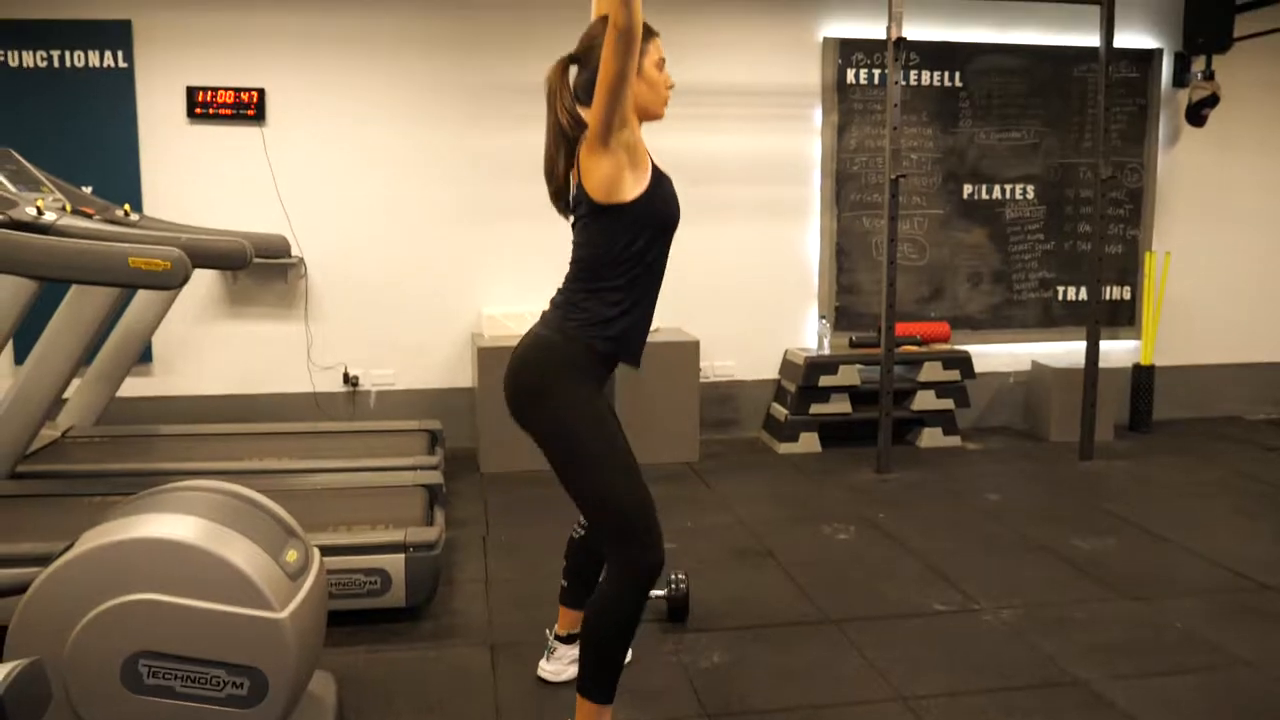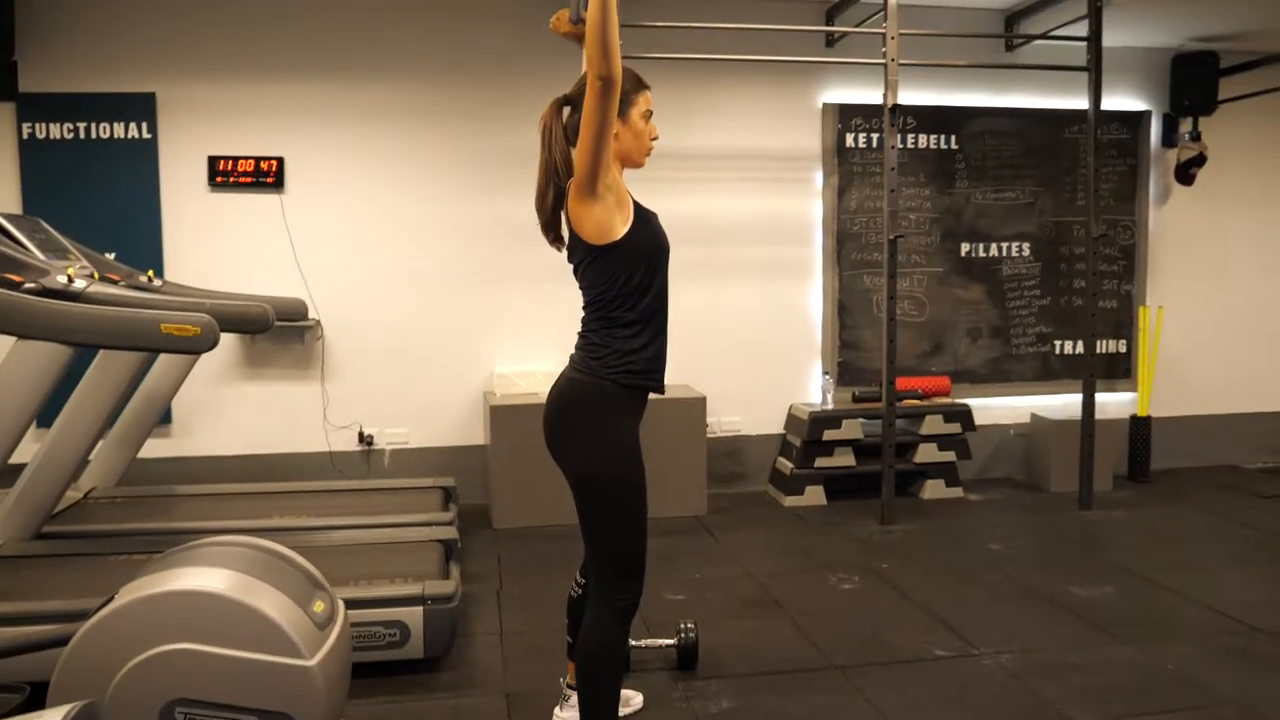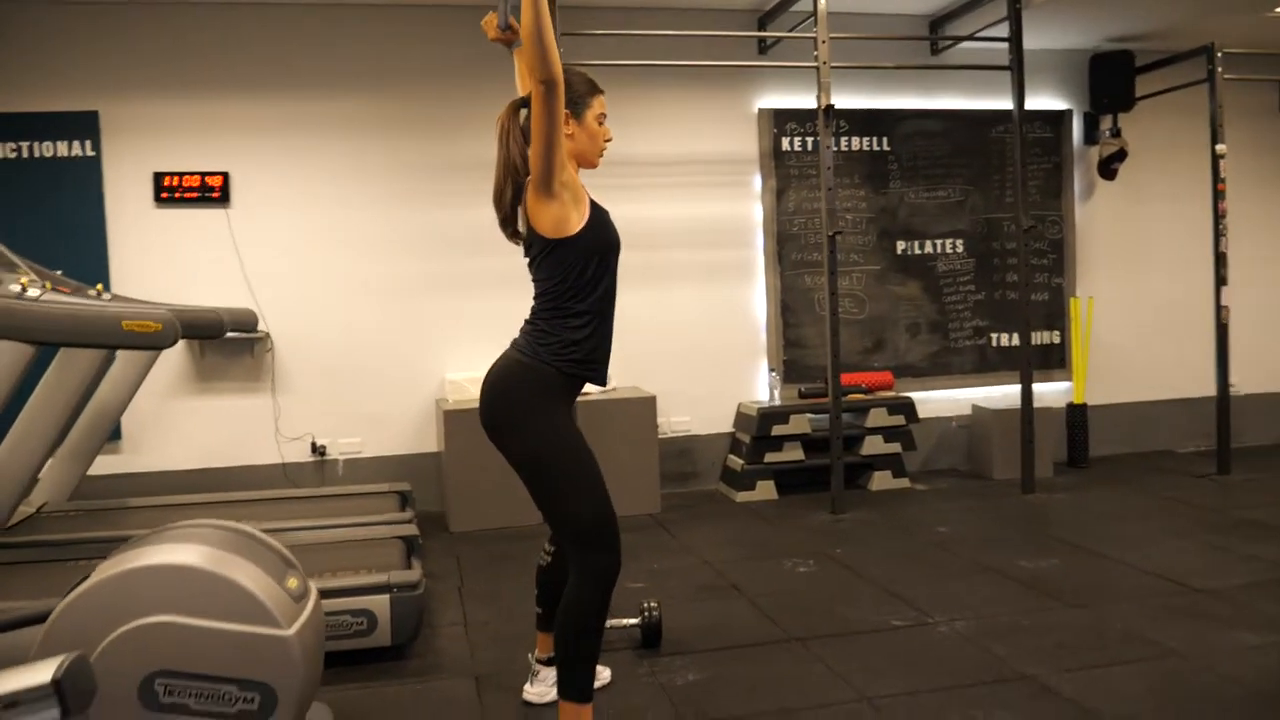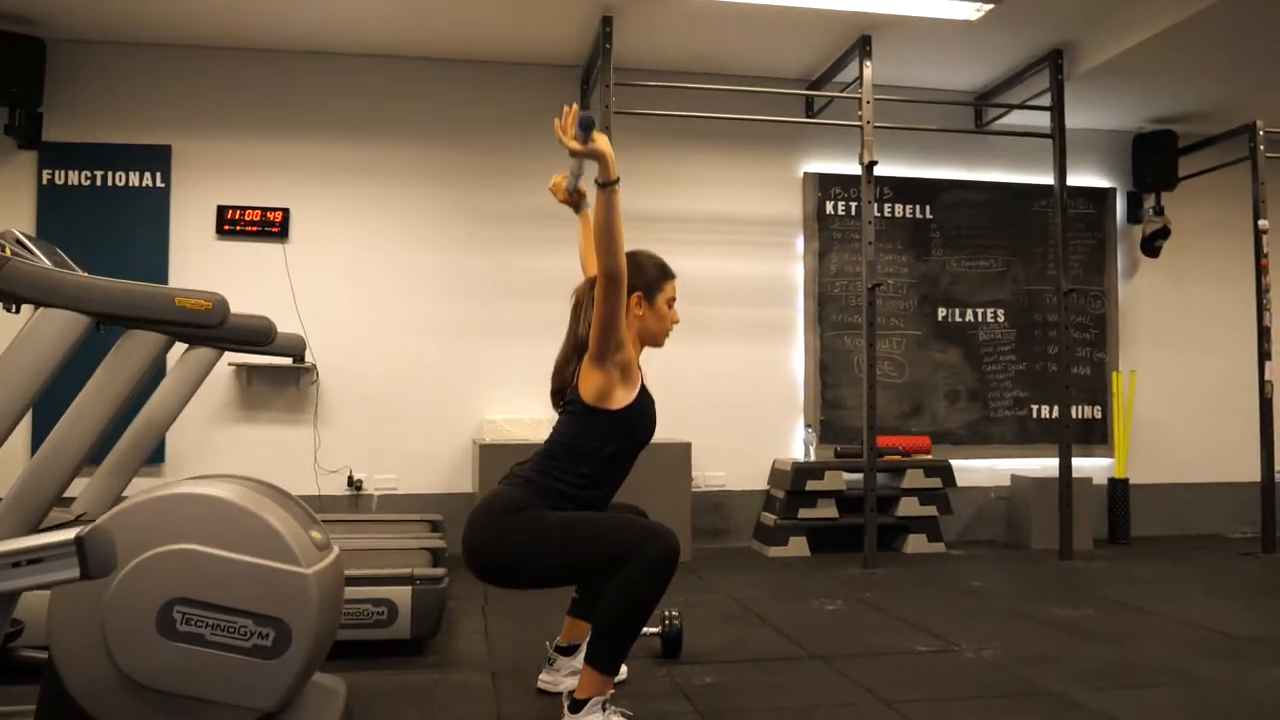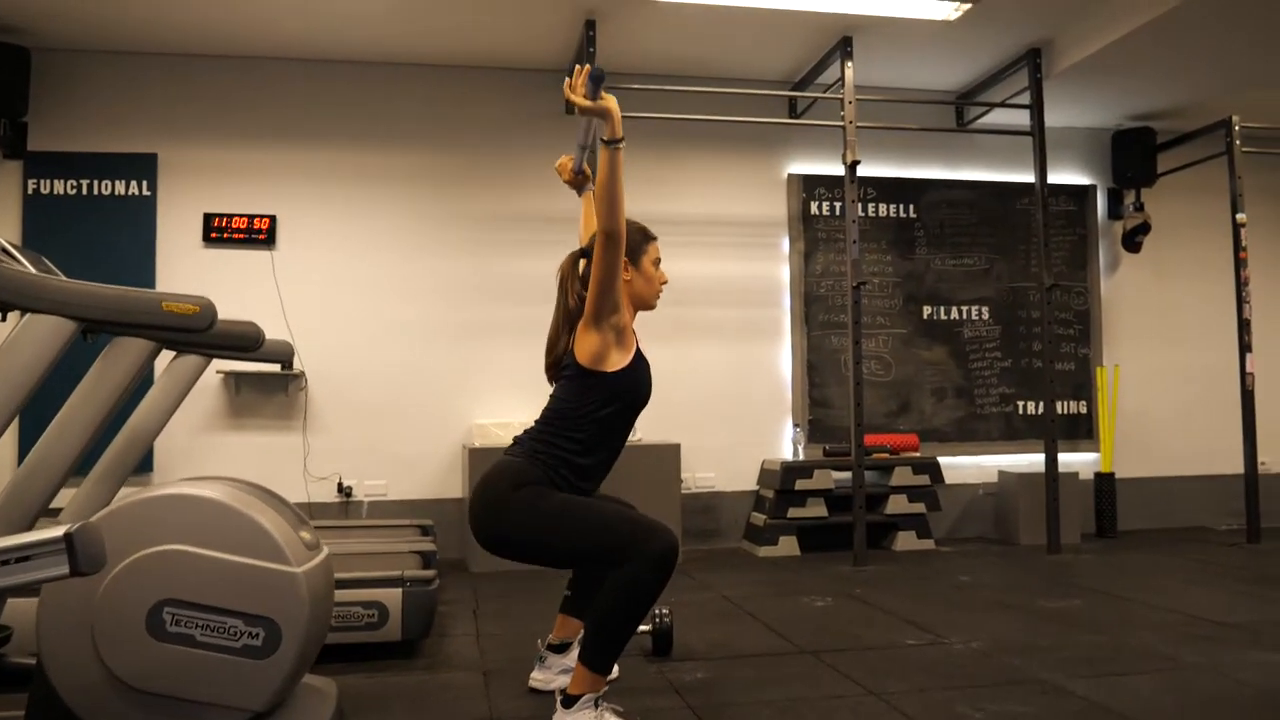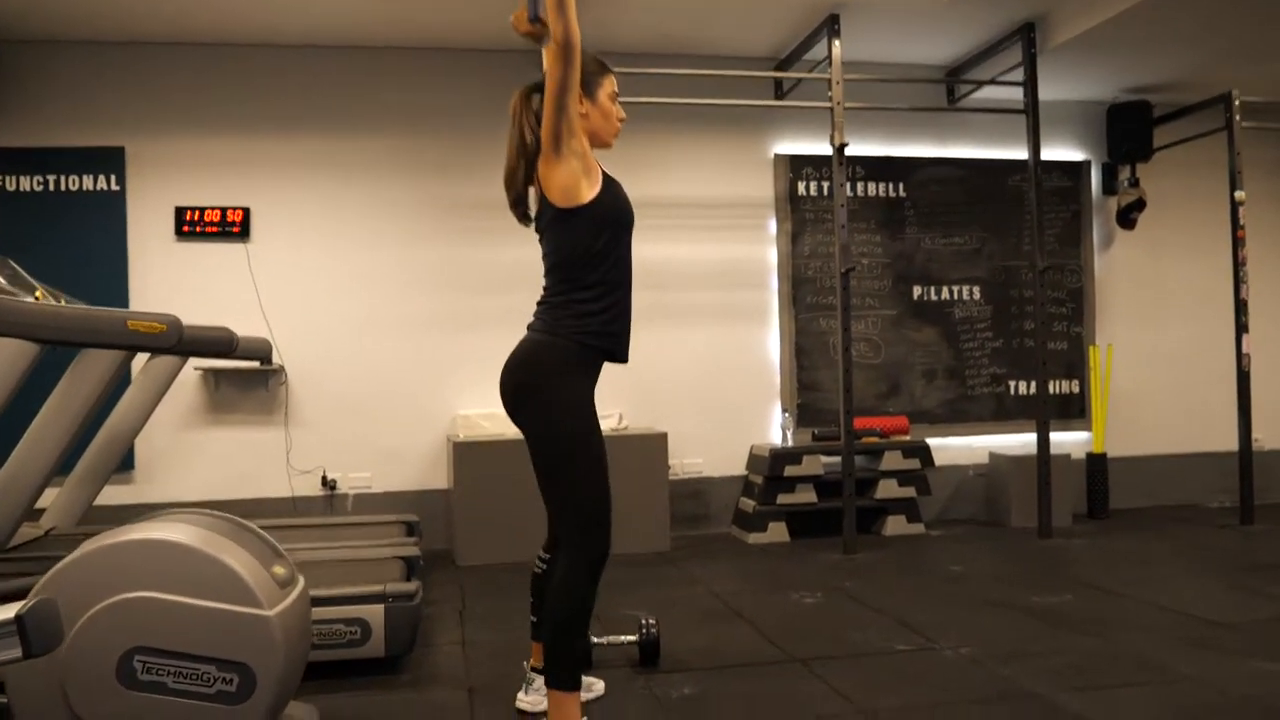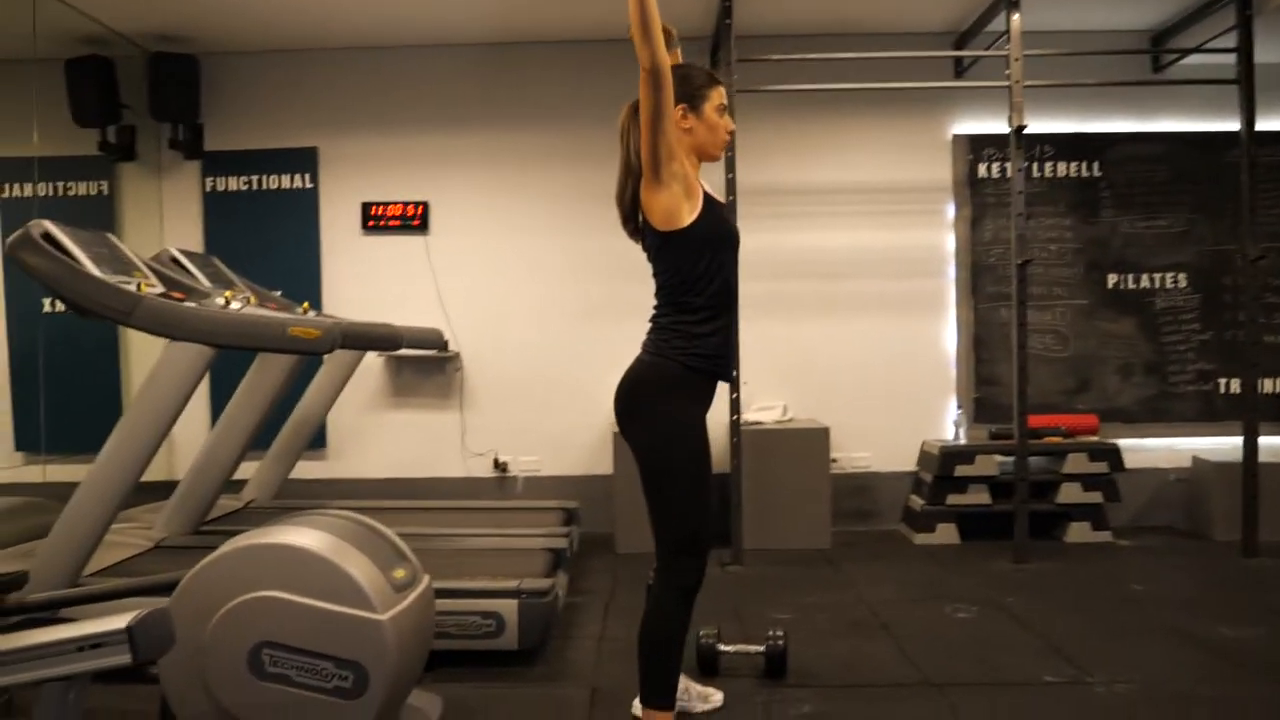
dt=0.7s
person 1, frame 1
left shoulder: (610, 140)
right shoulder: (612, 145)
left hip: (567, 367)
right hip: (559, 375)
left knee: (613, 500)
right knee: (639, 549)
left ankle: (568, 641)
person 1, frame 2
left shoulder: (601, 187)
right shoulder: (593, 190)
left elbow: (600, 85)
right elbow: (603, 82)
left hip: (598, 403)
right hip: (597, 409)
left knee: (605, 563)
right knee: (618, 583)
person 1, frame 3
left shoulder: (555, 184)
right shoulder: (554, 187)
left elbow: (539, 90)
right elbow: (549, 82)
left hip: (531, 389)
right hip: (530, 394)
left knee: (575, 532)
right knee: (596, 551)
person 1, frame 4
left shoulder: (613, 355)
right shoulder: (613, 362)
left elbow: (598, 269)
right elbow: (610, 272)
left wrist: (580, 208)
right wrist: (606, 171)
left hip: (520, 520)
right hip: (506, 532)
left knee: (627, 526)
right knee: (654, 546)
left ankle: (566, 656)
person 1, frame 5
left shoulder: (605, 323)
right shoulder: (607, 327)
left elbow: (597, 238)
right elbow: (610, 236)
left wrist: (583, 188)
right wrist: (611, 133)
left hip: (525, 492)
right hip: (513, 501)
left knee: (618, 529)
right knee: (652, 547)
left ankle: (557, 654)
person 1, frame 6
left shoulder: (569, 166)
right shoulder: (568, 159)
left hip: (553, 368)
right hip: (555, 371)
left knee: (571, 531)
right knee: (584, 540)
person 1, frame 7
left shoulder: (681, 179)
right shoulder: (667, 178)
left elbow: (669, 81)
right elbow: (653, 73)
left hip: (674, 389)
right hip: (666, 392)
left knee: (685, 553)
right knee: (682, 560)
